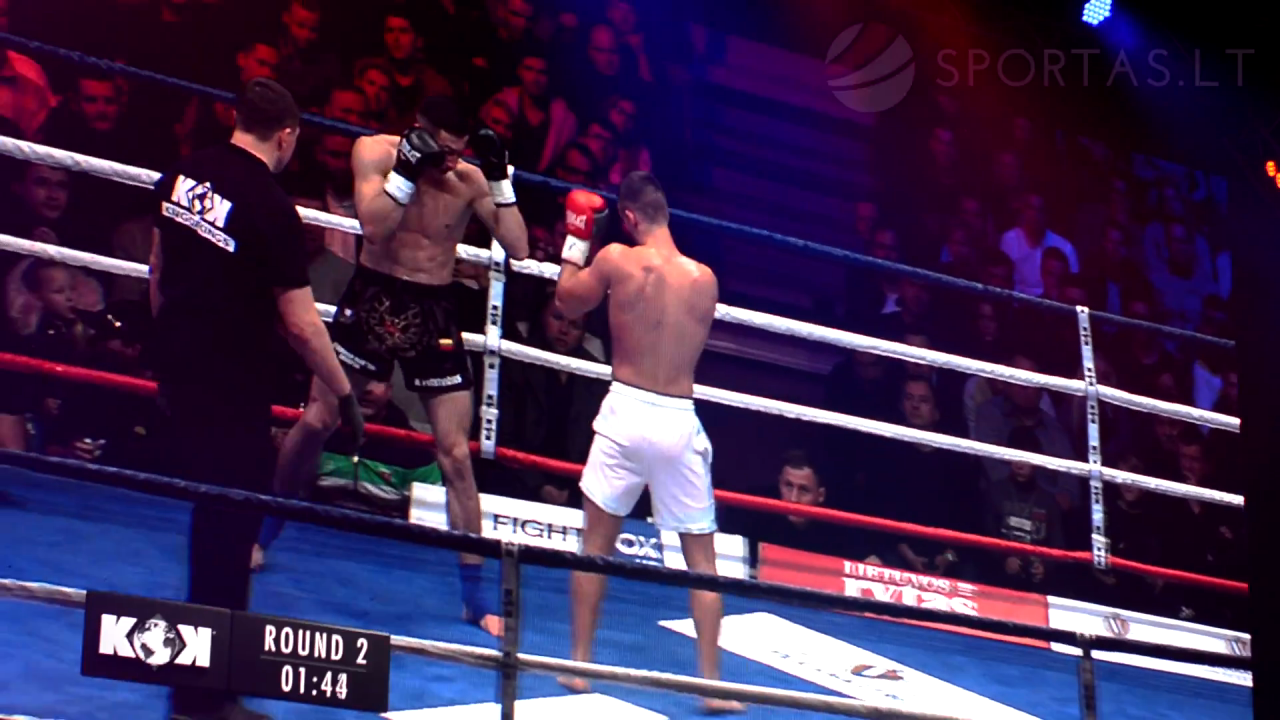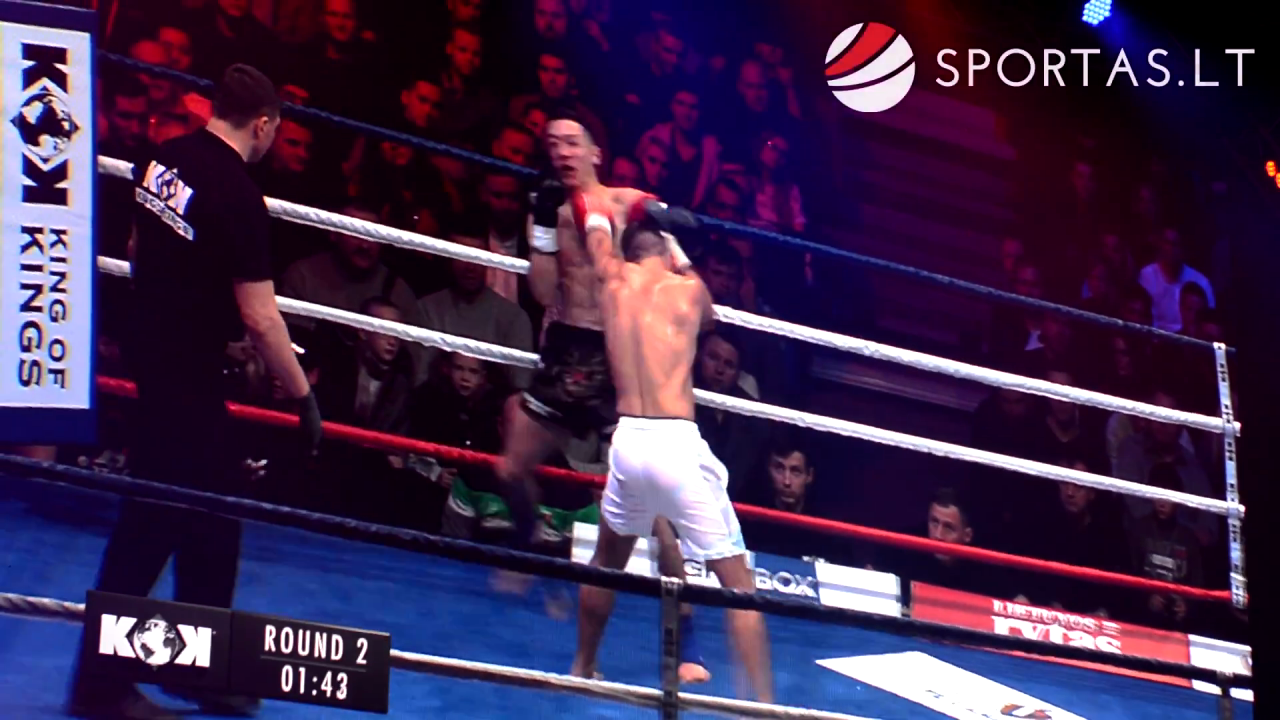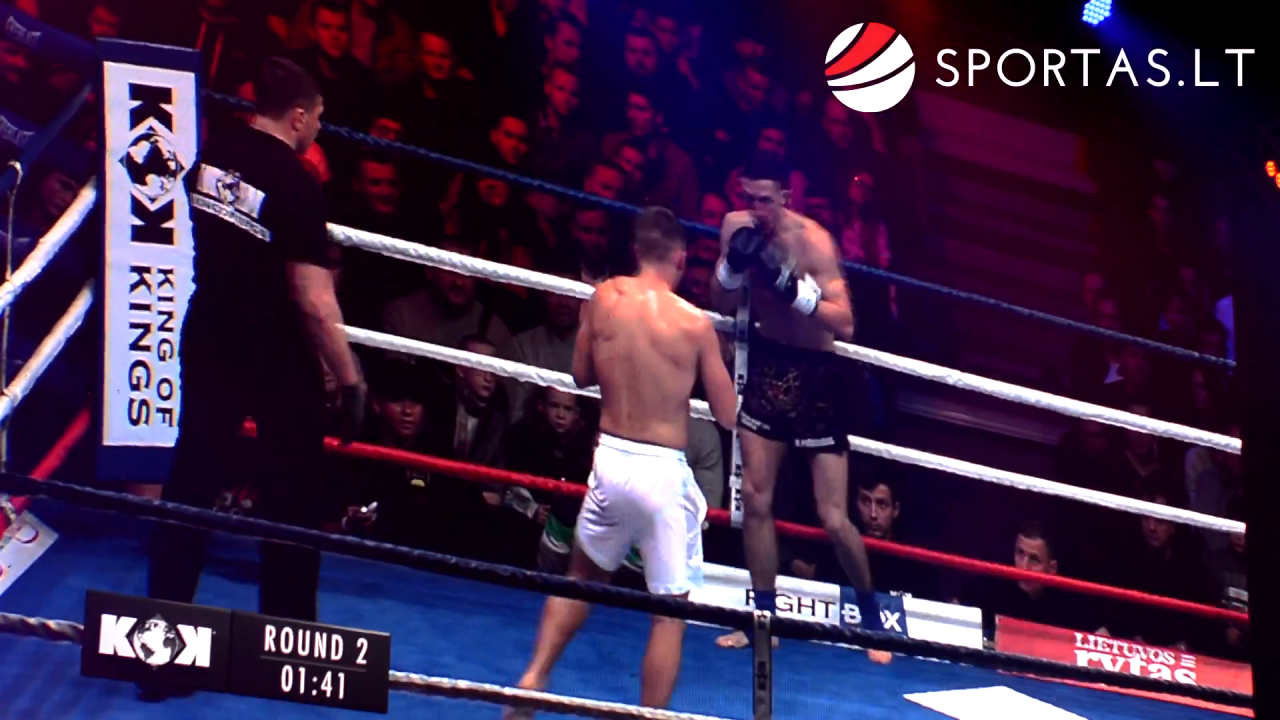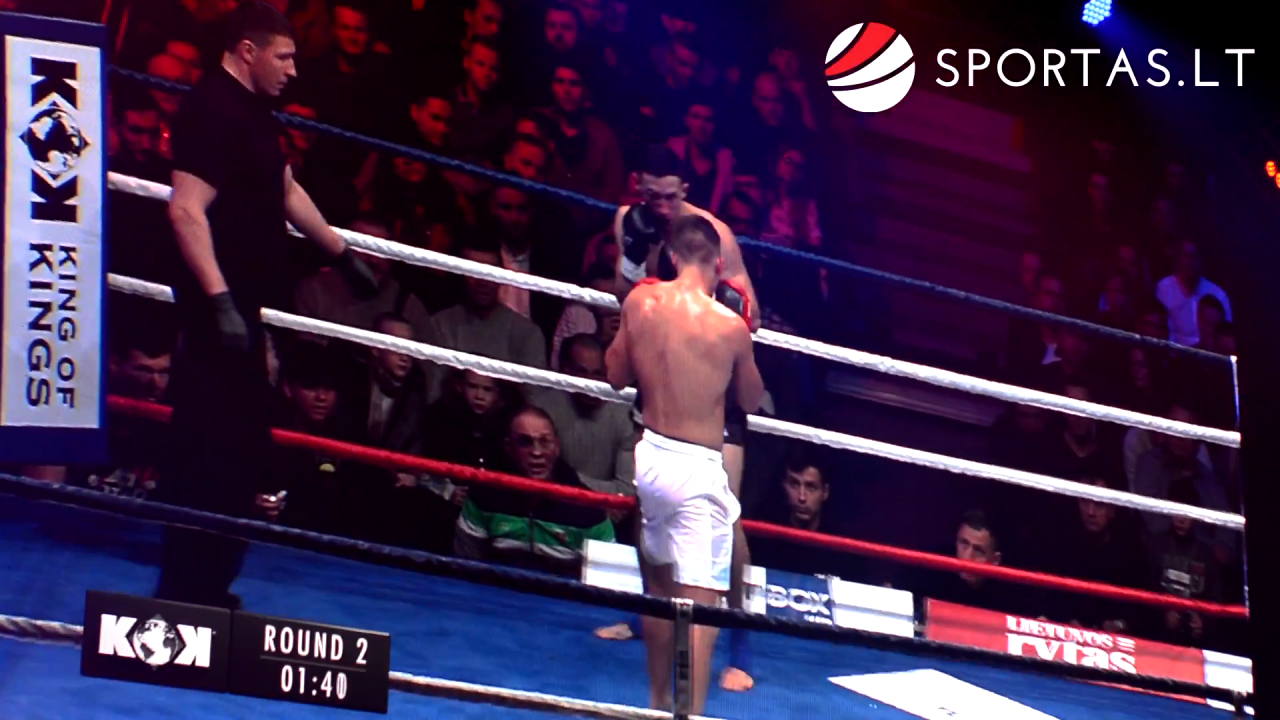
dt=1s
person 1, frame 1
left shoulder: (182, 173)
right shoulder: (270, 209)
left elbow: (157, 271)
right elbow: (300, 323)
right wrist: (343, 392)
left hip: (177, 364)
right hip: (228, 378)
left knee: (211, 501)
right knee: (231, 518)
person 1, frame 2
left shoulder: (164, 158)
right shoulder: (237, 198)
right elbow: (259, 316)
right wrist: (303, 394)
left hip: (151, 347)
right hip: (186, 366)
left knee: (210, 503)
right knee: (163, 510)
person 1, frame 3
left shoulder: (210, 157)
right shoulder: (297, 188)
right elbow: (317, 304)
right wrist: (353, 386)
left hip: (209, 345)
right hip: (280, 358)
left knee: (190, 486)
right knee: (293, 492)
person 1, frame 4
left shoulder: (252, 110)
right shoulder: (213, 110)
left elbow: (287, 192)
right elbow: (186, 209)
left wrist: (344, 254)
right wrist: (219, 299)
left hip: (240, 296)
right hip: (219, 300)
left knee: (214, 440)
right knee: (224, 445)
left ankle: (192, 581)
right ankle: (190, 587)
person 2, frame 1
left shoulder: (470, 178)
right shoulder: (371, 152)
left elbow: (517, 249)
right elbow: (376, 226)
left wrist: (499, 180)
right wrist: (404, 169)
left hip: (432, 311)
right hip: (371, 299)
left knee: (456, 456)
right knee: (313, 426)
left ankle: (476, 596)
person 2, frame 2
left shoulder: (625, 204)
right shoulder: (547, 212)
right elbow: (539, 289)
right wrist: (543, 223)
left hip: (615, 358)
right hip: (562, 351)
right knee: (511, 473)
left ankle: (686, 641)
right ankle: (525, 557)
person 2, frame 3
left shoulder: (813, 241)
right shoulder: (736, 226)
left elbow: (845, 324)
right elbow: (723, 305)
left wrist: (792, 288)
right wrist: (733, 267)
left hip: (816, 373)
right hip: (766, 365)
left knee: (833, 519)
right knee: (755, 501)
left ankle: (870, 613)
right ankle: (765, 616)
person 2, frame 4
left shoulder: (715, 235)
right shoulder: (628, 220)
left elbow: (745, 317)
right elbow: (628, 305)
right wrist: (632, 254)
left ankle: (738, 645)
person 3, frame 1
left shoulder: (617, 260)
right shoulder: (706, 279)
left elbow: (568, 303)
left wrist: (576, 236)
left hip: (627, 413)
right hip: (680, 423)
left knee: (597, 544)
right knee: (700, 557)
left ankle: (580, 663)
right ankle: (711, 683)
person 3, frame 2
left shoulder: (614, 276)
right shoulder: (692, 289)
left elbow: (596, 244)
left wrist: (591, 219)
right wrist: (667, 236)
left hip: (630, 442)
right hip: (681, 448)
left knee: (608, 557)
right knee: (735, 582)
left ankle: (583, 669)
right ankle: (764, 704)
person 3, frame 3
left shoulder: (602, 298)
right shoulder: (694, 323)
left elbow: (581, 375)
right elbow: (727, 411)
left hip: (610, 462)
right hip: (665, 472)
left knee: (581, 578)
right knee: (669, 616)
person 3, frame 4
left shoulder: (638, 301)
right shoulder: (728, 325)
left elbow: (615, 377)
right elbow: (750, 400)
left hip: (651, 458)
right hip: (697, 470)
left knee: (663, 583)
right knee: (701, 609)
left ankle: (659, 703)
